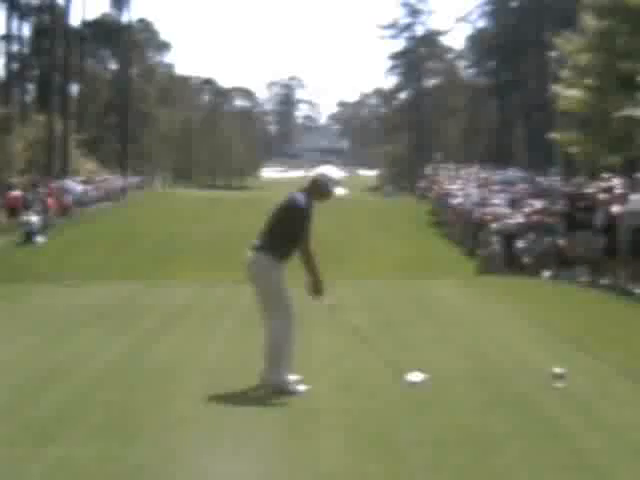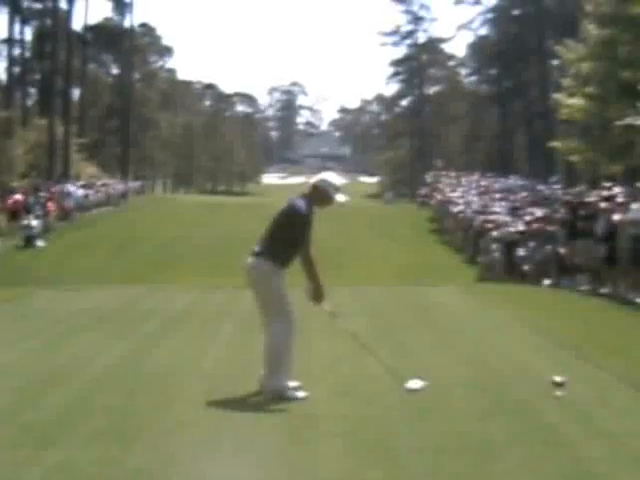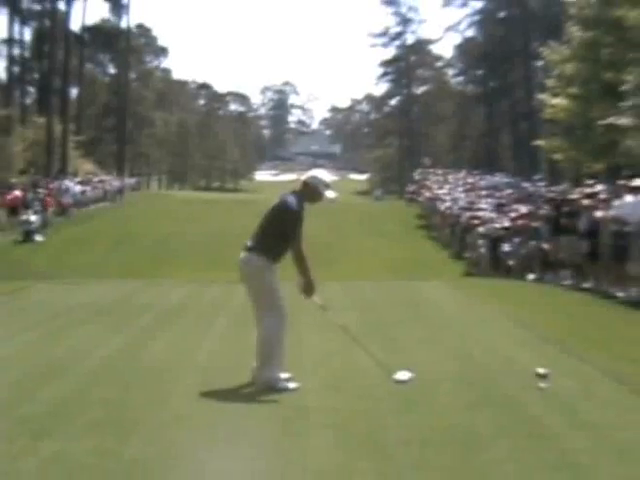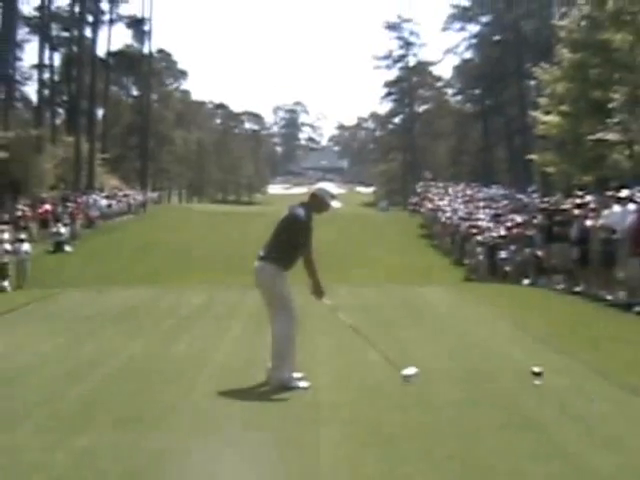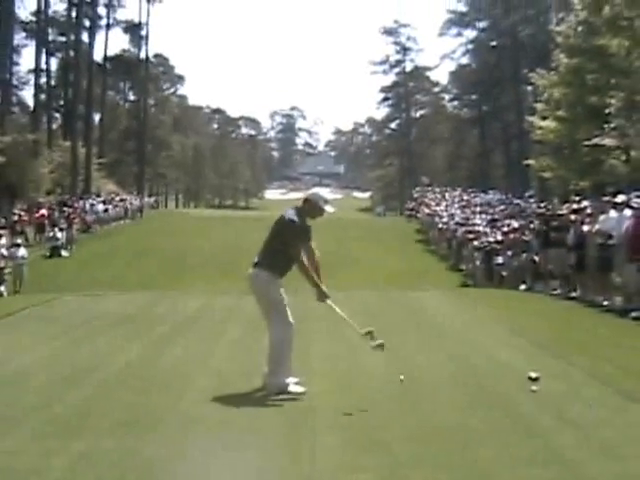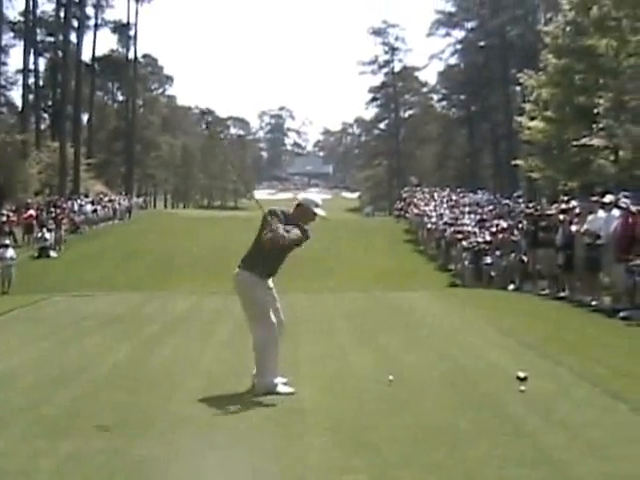
dt=0.2s
person 1, frame 1
left shoulder: (300, 201)
right shoulder: (301, 206)
left elbow: (303, 246)
right elbow: (304, 248)
left wrist: (313, 278)
right wrist: (316, 279)
left hip: (265, 261)
right hip: (266, 262)
left knee: (277, 317)
right knee: (282, 317)
left ankle: (273, 373)
right ankle: (277, 379)
person 1, frame 2
left shoulder: (300, 206)
right shoulder: (301, 212)
left elbow: (304, 252)
right elbow: (305, 254)
left wrist: (314, 284)
right wrist: (317, 286)
left hip: (264, 267)
right hip: (266, 268)
left knee: (276, 323)
right knee: (283, 322)
left ankle: (273, 378)
right ankle: (276, 385)
person 1, frame 3
left shoulder: (291, 203)
right shoulder: (292, 208)
left elbow: (295, 247)
right elbow: (296, 249)
left wrist: (305, 278)
right wrist: (308, 280)
left hip: (257, 261)
right hip: (258, 263)
left knee: (268, 316)
right knee: (274, 316)
left ankle: (264, 370)
right ankle: (268, 376)
person 1, frame 4
left shoulder: (302, 215)
right shoulder: (300, 219)
left elbow: (306, 253)
right elbow: (306, 256)
left wrist: (315, 282)
right wrist: (316, 284)
left hip: (271, 270)
right hip: (270, 270)
left knee: (282, 319)
right knee: (286, 319)
left ankle: (278, 370)
right ankle: (281, 376)
person 1, frame 5
left shoulder: (304, 226)
right shoulder: (290, 220)
left elbow: (312, 255)
right elbow: (299, 259)
left wrist: (320, 283)
right wrist: (318, 286)
left hip: (272, 277)
right hip: (264, 276)
left knee: (282, 325)
right knee: (283, 325)
left ankle: (275, 375)
right ankle: (277, 382)
person 1, frame 6
left shoulder: (304, 232)
right shoulder: (275, 215)
left elbow: (295, 235)
right elbow: (266, 240)
left wrist: (284, 236)
right wrist: (273, 234)
left hip: (265, 279)
right hip: (248, 277)
left knee: (276, 326)
right knee: (266, 326)
left ankle: (266, 376)
right ankle: (265, 383)
